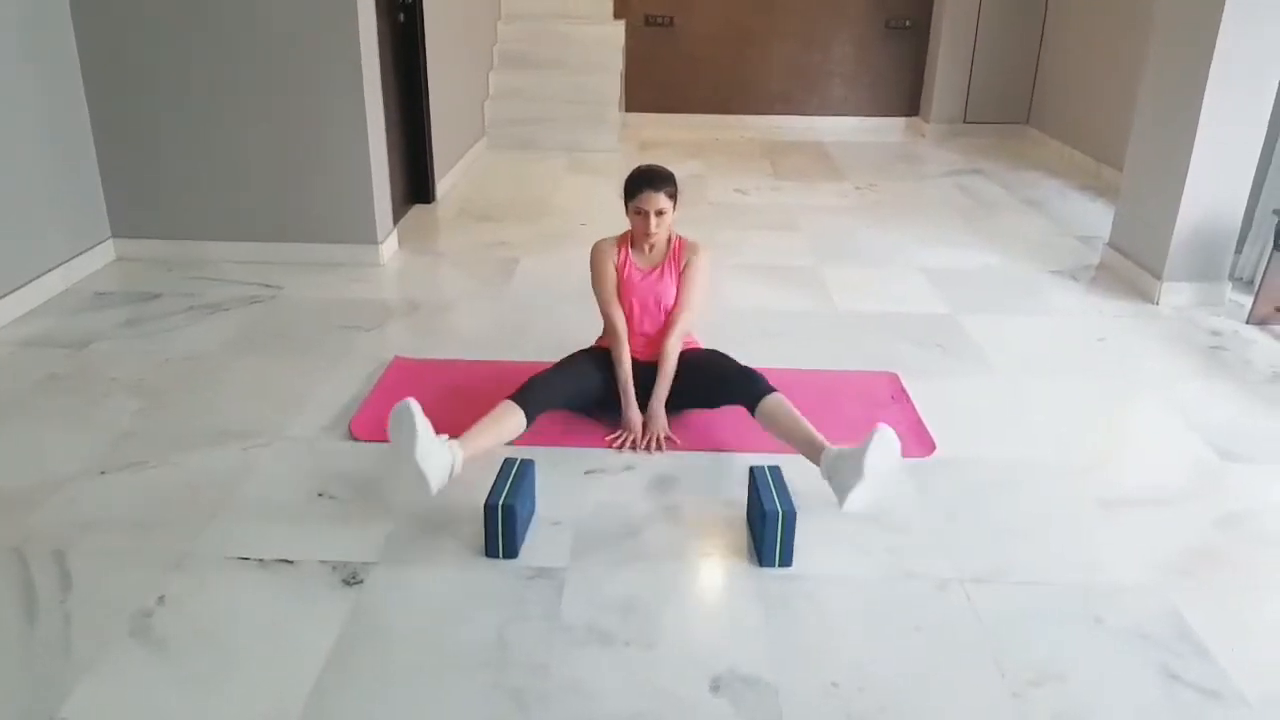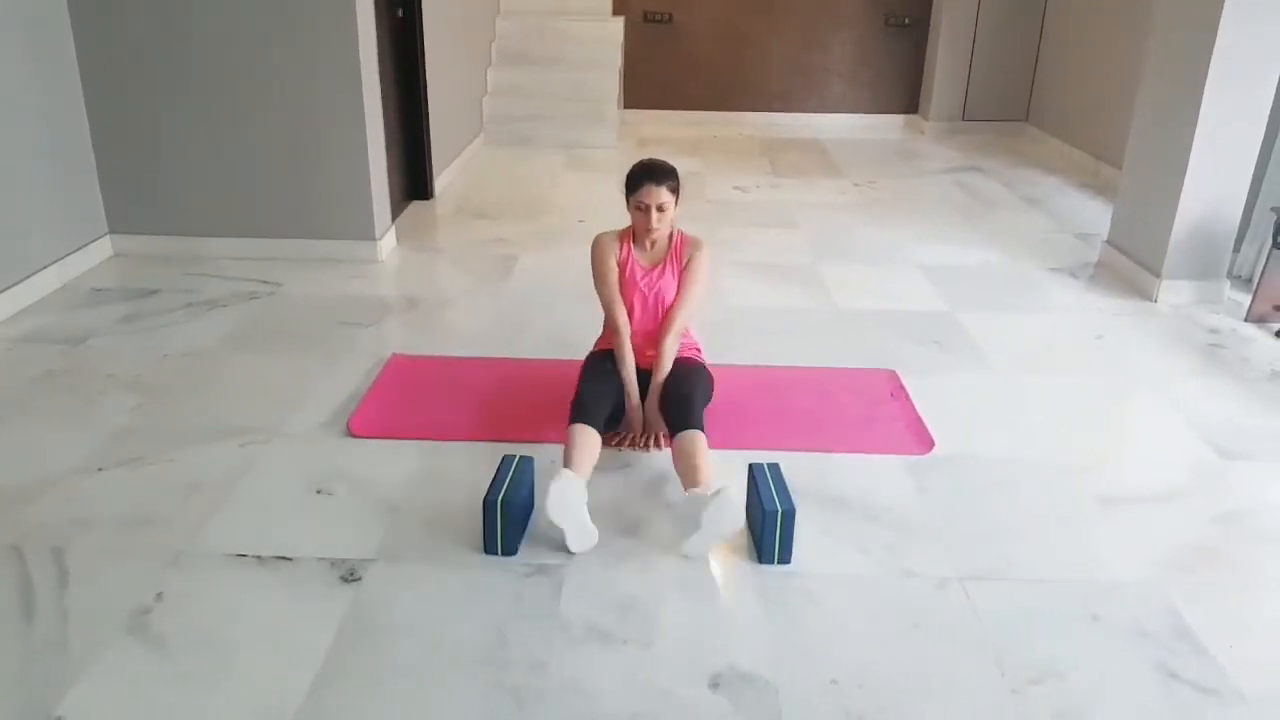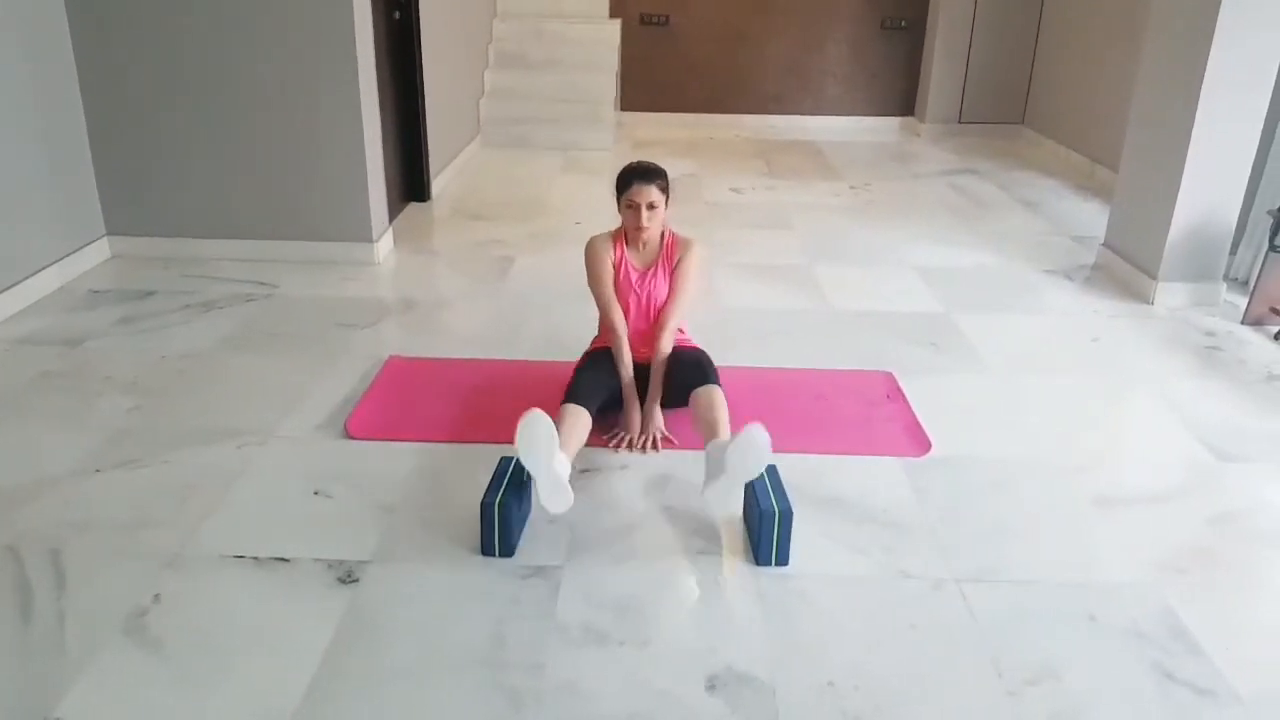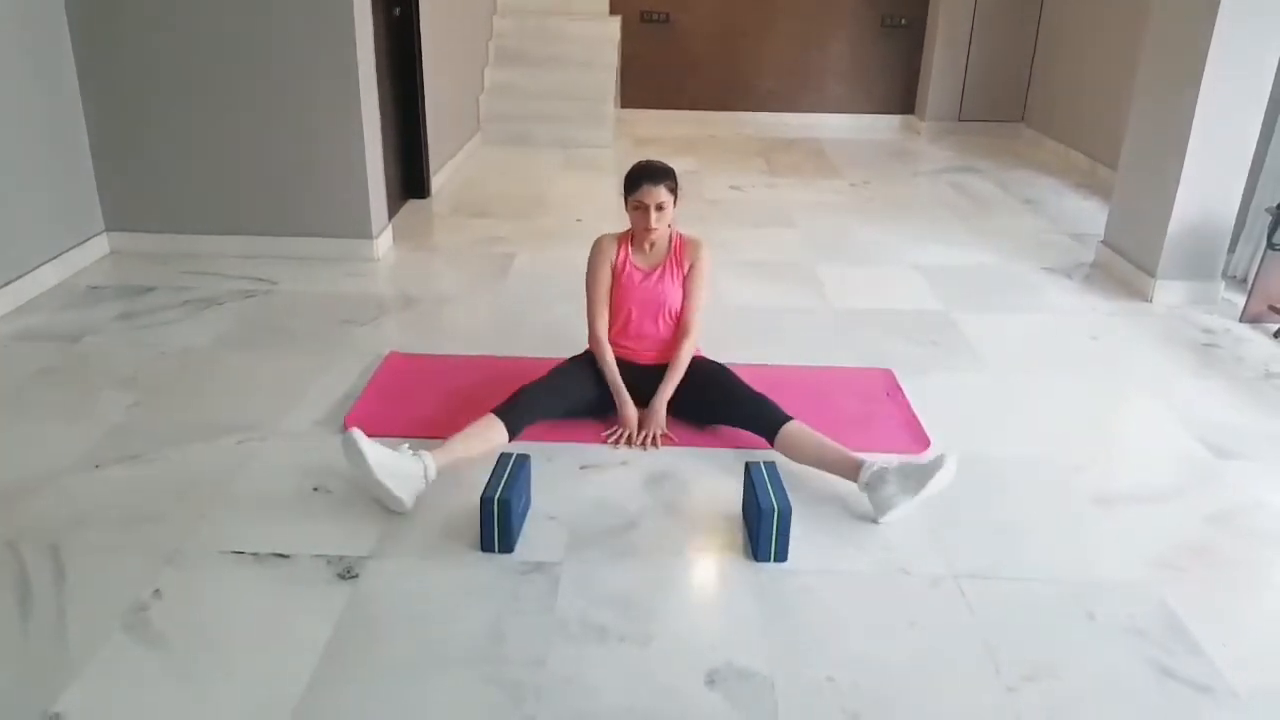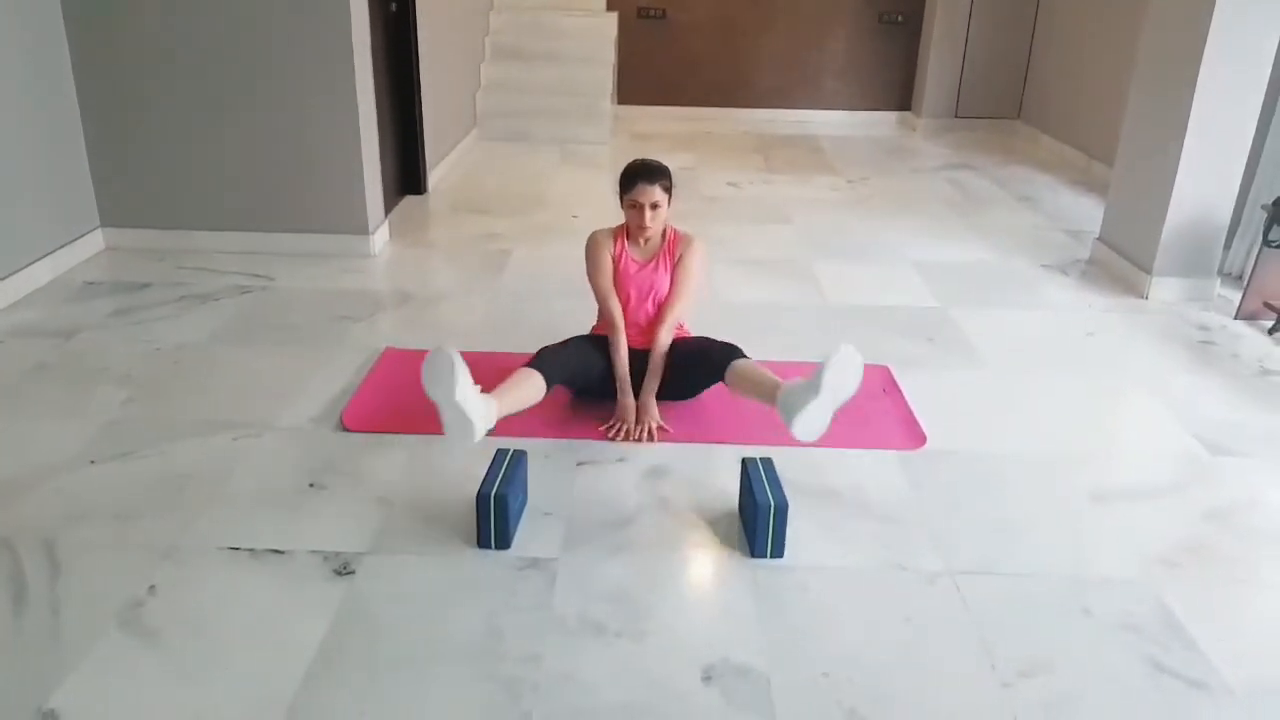
dt=0.5s
person 1, frame 1
left shoulder: (693, 255)
right shoulder: (606, 253)
left elbow: (677, 331)
right elbow: (616, 329)
left wrist: (658, 405)
right wrist: (629, 406)
left hip: (675, 364)
right hip: (617, 363)
left knee: (747, 382)
right knee: (541, 388)
left ankle: (835, 463)
right ankle: (446, 457)
person 1, frame 2
left shoulder: (693, 251)
right shoulder: (607, 246)
left elbow: (673, 328)
right elbow: (619, 324)
left wrist: (653, 403)
right wrist: (633, 403)
left hip: (676, 359)
right hip: (618, 358)
left knee: (686, 404)
right knee: (590, 401)
left ankle: (700, 505)
right ankle: (572, 498)
person 1, frame 3
left shoulder: (685, 251)
right shoulder: (600, 248)
left elbow: (667, 327)
right elbow: (617, 322)
left wrist: (654, 403)
right wrist: (630, 401)
left hip: (668, 355)
right hip: (616, 353)
left knee: (699, 368)
right knee: (585, 386)
left ankle: (721, 455)
right ankle: (556, 468)
person 1, frame 4
left shoulder: (694, 253)
right shoulder: (607, 249)
left elbow: (690, 331)
right elbow: (597, 331)
left wrist: (661, 403)
right wrist: (622, 400)
left hip: (675, 369)
right hip: (615, 367)
left knee: (755, 408)
right knee: (531, 400)
left ankle: (872, 478)
right ankle: (419, 470)
person 1, frame 5
left shoulder: (688, 248)
right shoulder: (601, 244)
left elbow: (668, 322)
right elbow: (614, 318)
left wrist: (649, 397)
right wrist: (624, 395)
left hip: (669, 356)
right hip: (612, 355)
left knee: (722, 354)
right knee: (550, 358)
left ankle: (795, 401)
right ankle: (478, 411)
